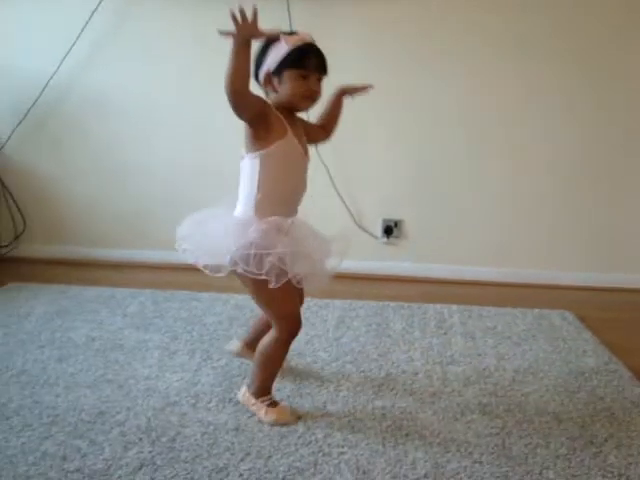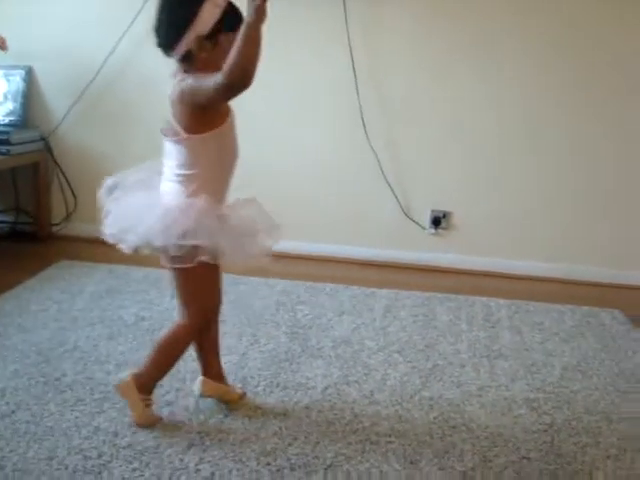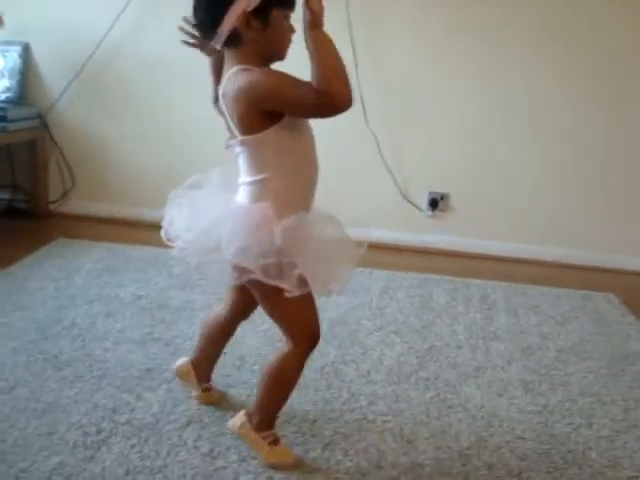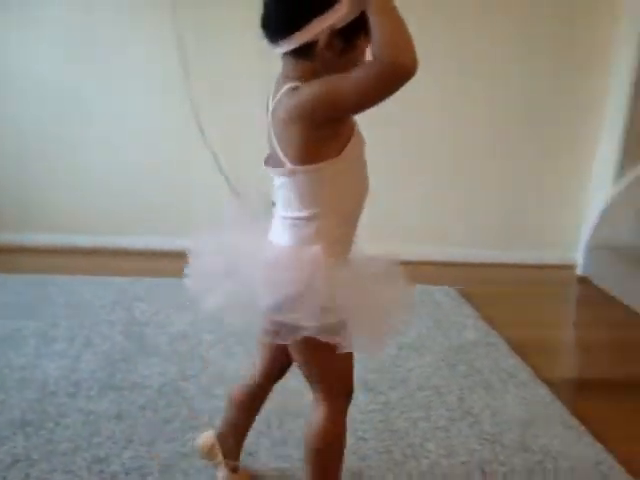
dt=1s
person 1, frame 1
left shoulder: (295, 126)
right shoulder: (261, 117)
left elbow: (322, 131)
right elbow: (235, 92)
left wrist: (339, 95)
right wrist: (242, 45)
left hip: (275, 237)
right hip: (253, 240)
left knee: (290, 302)
right knee: (289, 321)
left ankle: (250, 345)
right ankle: (257, 393)
person 1, frame 2
left shoulder: (186, 83)
right shoulder: (196, 91)
right elbow: (237, 76)
left hip: (181, 212)
right hip: (190, 221)
left knee: (206, 308)
right knee: (195, 317)
left ankle: (213, 378)
right ankle: (140, 384)
person 1, frame 3
left shoulder: (238, 79)
right shoulder: (256, 83)
left elbow: (221, 102)
right elbow: (335, 98)
left wrist: (217, 60)
left hip: (264, 225)
right hip: (266, 233)
left knee: (235, 309)
right knee: (304, 336)
left ankle: (197, 373)
right ankle: (258, 425)
person 1, frame 4
left shoulder: (291, 88)
right shoulder: (313, 103)
right elbow: (399, 64)
left hip: (292, 269)
right hip: (306, 279)
left knee: (268, 371)
right knee: (334, 395)
